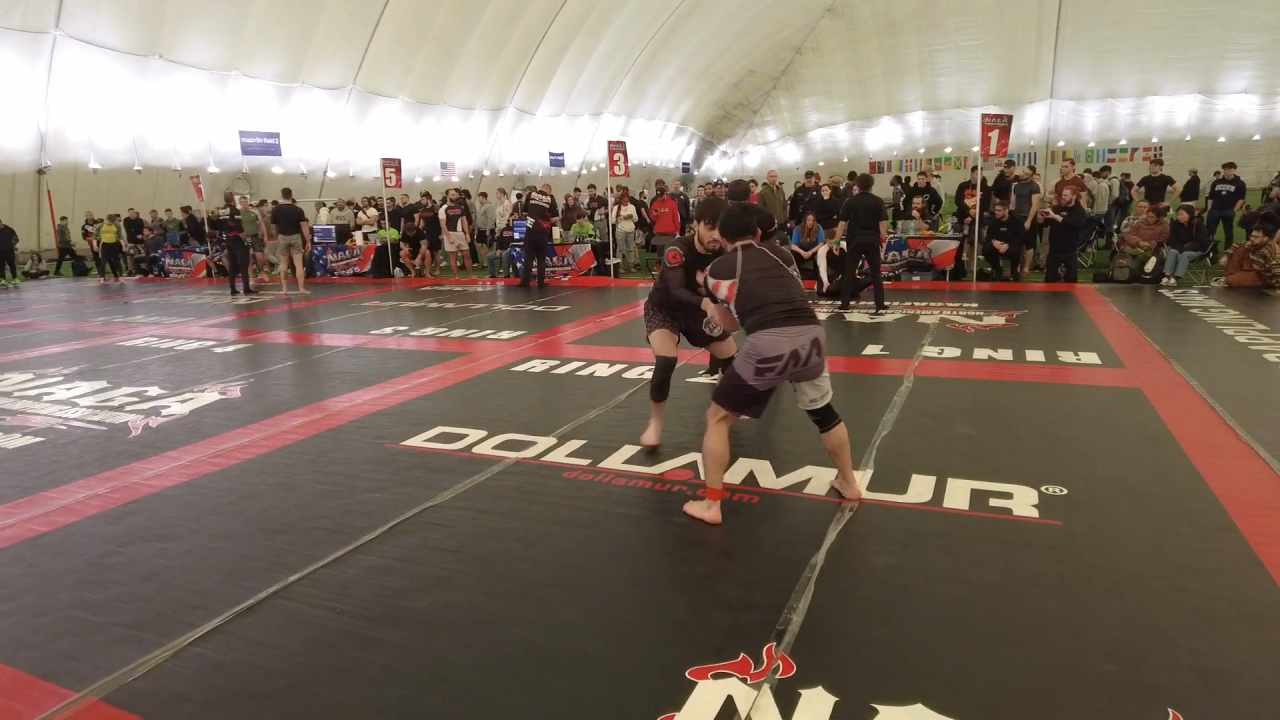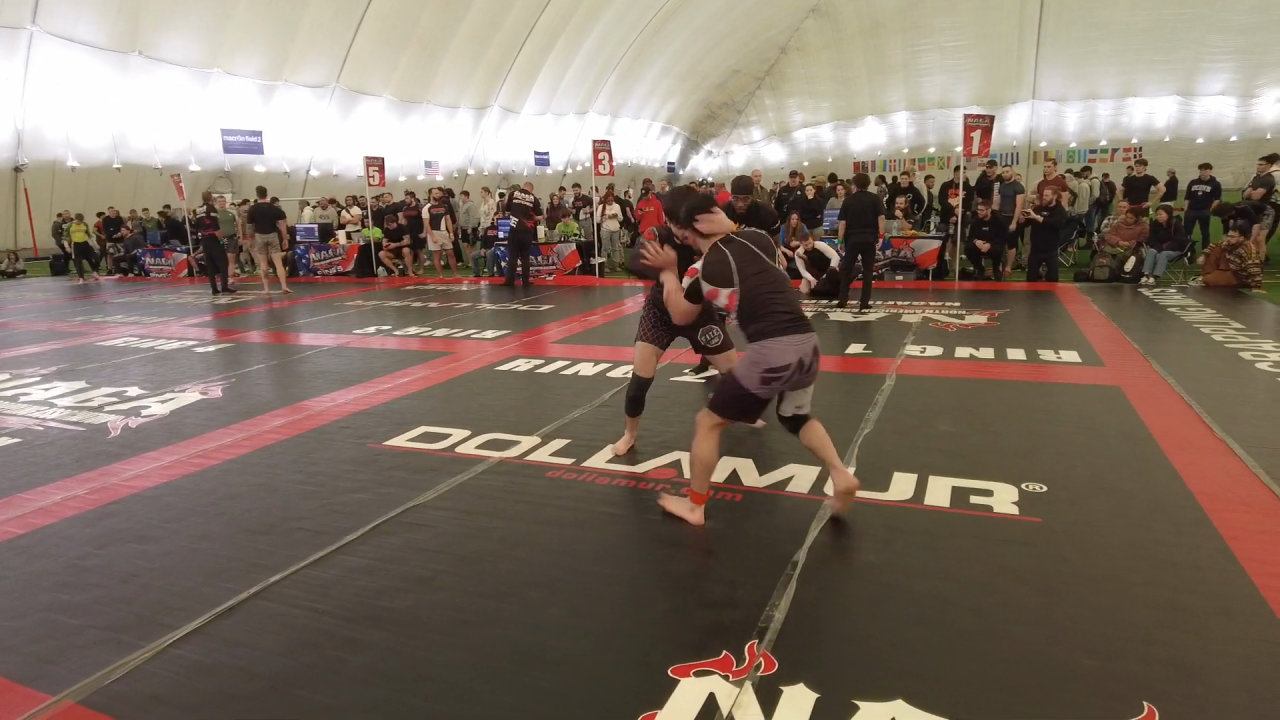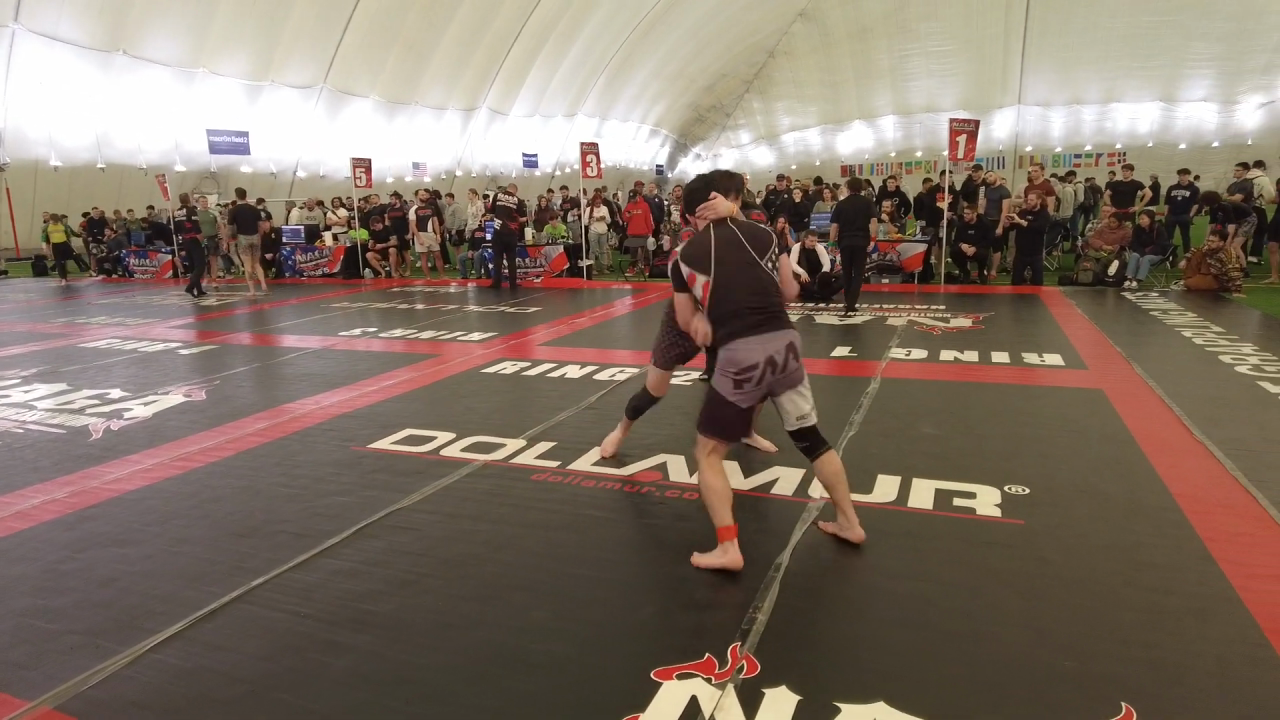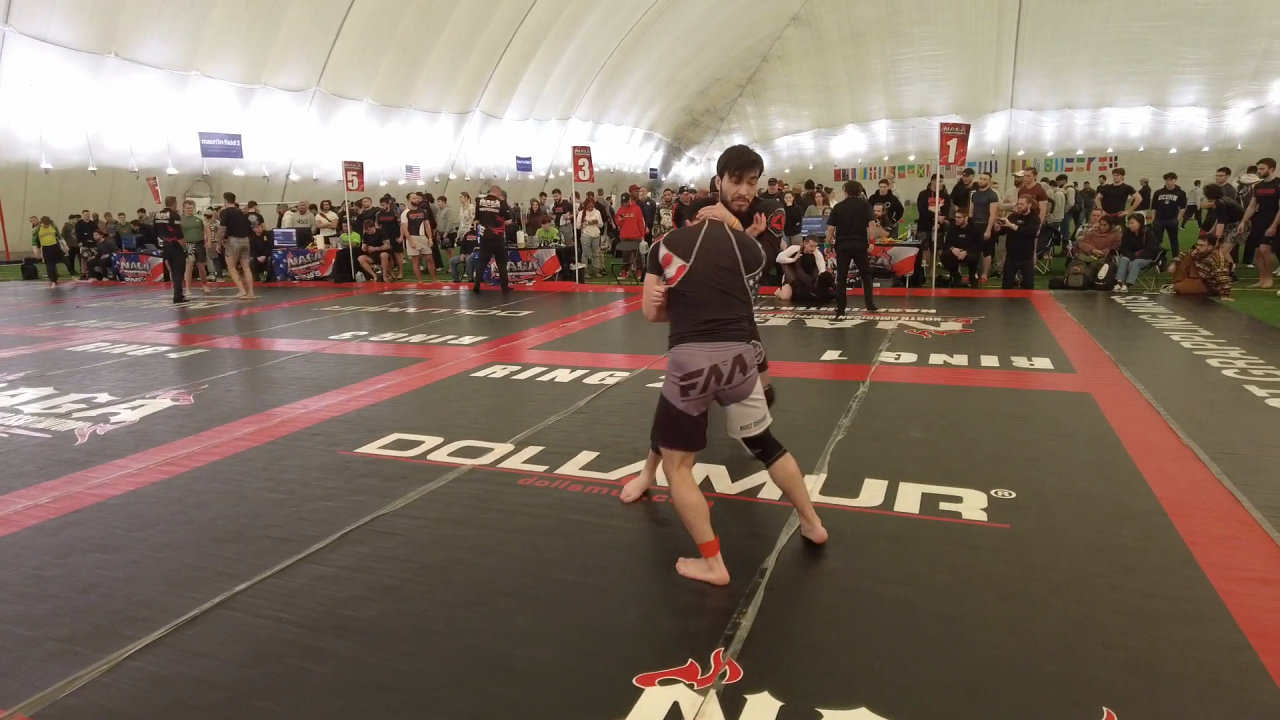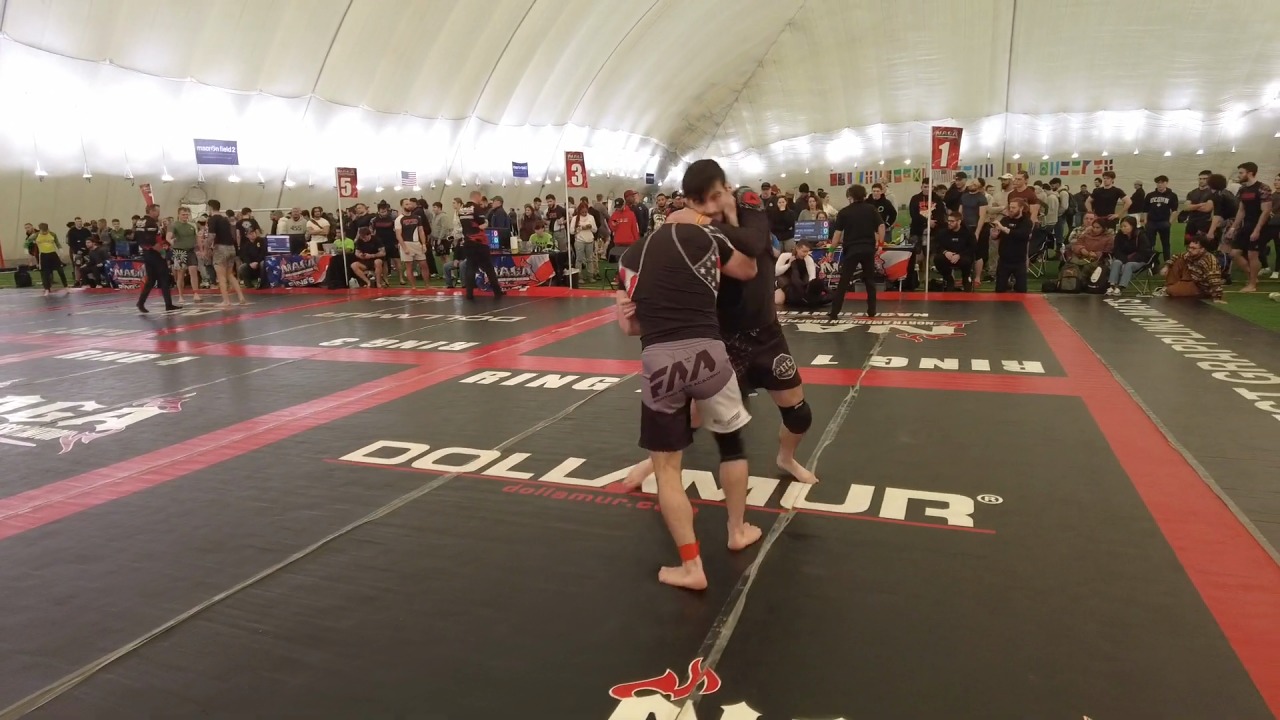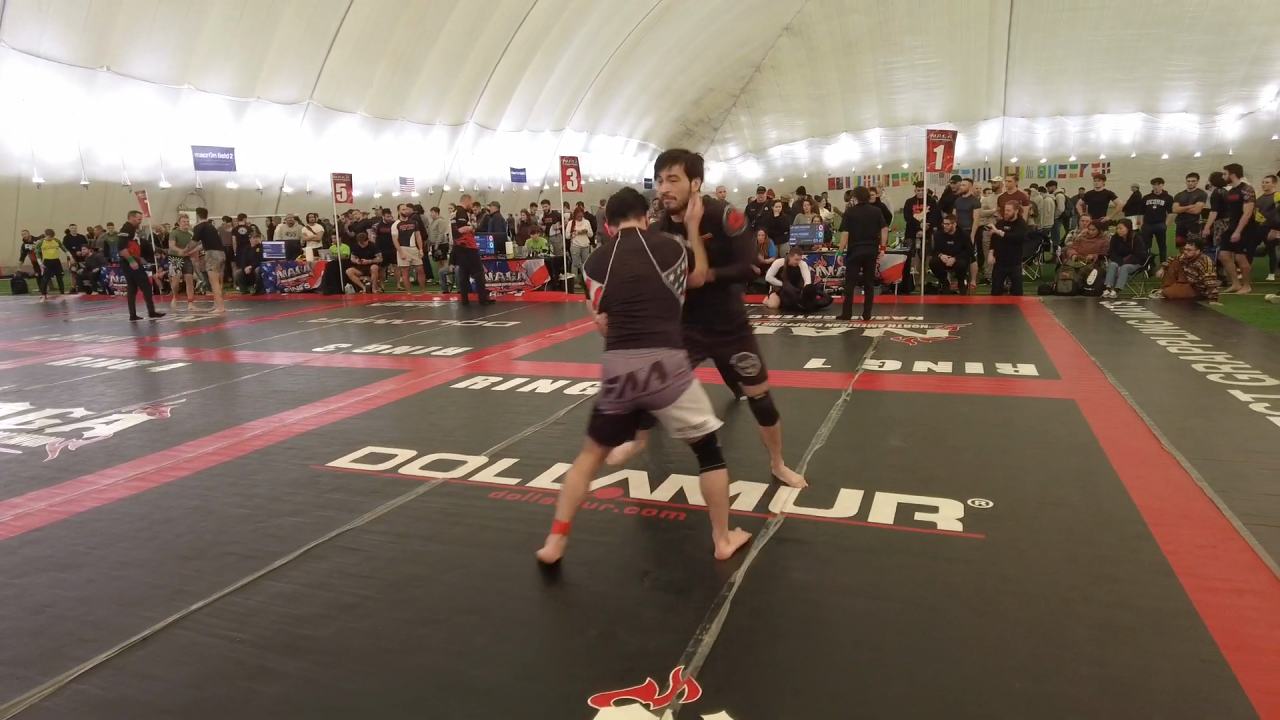
dt=0.3s
person 1, frame 1
left shoulder: (715, 271)
right shoulder: (781, 254)
left elbow: (727, 324)
left hip: (766, 344)
right hip: (809, 336)
left knee: (718, 418)
right knee: (823, 412)
left ankle: (711, 505)
right ankle: (849, 483)
person 1, frame 2
left shoulder: (703, 270)
right shoulder: (759, 238)
left elbow: (680, 317)
left wrist: (668, 273)
left hip: (768, 353)
right hip: (806, 344)
left knee: (708, 424)
right knee: (799, 417)
left ankle: (694, 506)
right ankle: (841, 476)
person 1, frame 3
left shoulder: (686, 256)
right shoulder: (759, 234)
left elbow: (687, 324)
left hip: (741, 356)
right hip: (783, 344)
left knee: (709, 451)
right knee: (810, 438)
left ankle: (728, 548)
right ankle: (849, 522)
person 1, frame 4
left shoulder: (669, 243)
right shoulder: (752, 248)
left elbow: (652, 312)
left hip: (689, 358)
right hip: (738, 355)
left knee: (677, 463)
right knee: (765, 444)
left ankle: (712, 563)
right ankle: (812, 523)
person 1, frame 5
left shoulder: (631, 257)
right shoulder: (704, 236)
left elbow: (629, 326)
right elbow: (748, 271)
right wrist: (732, 215)
left hip: (659, 361)
right hip: (707, 352)
left knee: (666, 467)
right knee: (731, 443)
left ankle: (691, 566)
right ankle: (737, 530)
person 1, frame 6
left shoulder: (595, 261)
right shoulder: (671, 246)
right elbow: (699, 277)
right wrist: (694, 226)
left hip: (618, 367)
right hip: (667, 364)
left knee: (592, 454)
right knee: (707, 448)
left ankle: (555, 541)
right ankle: (723, 537)
person 2, frame 1
right shoulder: (677, 250)
right elbow: (677, 292)
right wrist: (705, 302)
left hip: (696, 311)
right hip: (662, 310)
left knee: (731, 359)
right knee: (666, 362)
right ankle: (655, 422)
person 2, frame 2
right shoulder: (659, 236)
right elbow: (634, 264)
left hip: (701, 311)
right hip: (661, 311)
right knee: (641, 379)
right ankle: (630, 435)
person 2, frame 3
right shoulder: (691, 235)
right elbow: (676, 269)
left wrist: (731, 211)
right knee: (654, 391)
left ankle: (746, 431)
right ankle: (621, 430)
person 2, frame 4
left shoulder: (770, 213)
right shoulder: (700, 220)
left elbow: (765, 262)
left wrist: (732, 226)
left hip: (738, 319)
right hip: (699, 322)
left knee: (760, 388)
right knee: (681, 401)
left ankle: (761, 446)
right ankle: (650, 470)
person 2, frame 5
left shoulder: (747, 204)
right shoulder: (688, 237)
left elbow: (754, 245)
left wrist: (708, 226)
left hip: (765, 334)
right hip: (720, 337)
left knee: (798, 410)
right knee: (691, 416)
left ankle: (786, 458)
right ankle: (658, 460)
person 2, frame 6
left shoulder: (723, 216)
right shoulder: (663, 225)
left elbow: (749, 268)
left wrist: (708, 273)
left hip: (726, 324)
right hip: (688, 325)
left knee: (759, 398)
left ankle: (778, 464)
right ankle: (638, 443)
